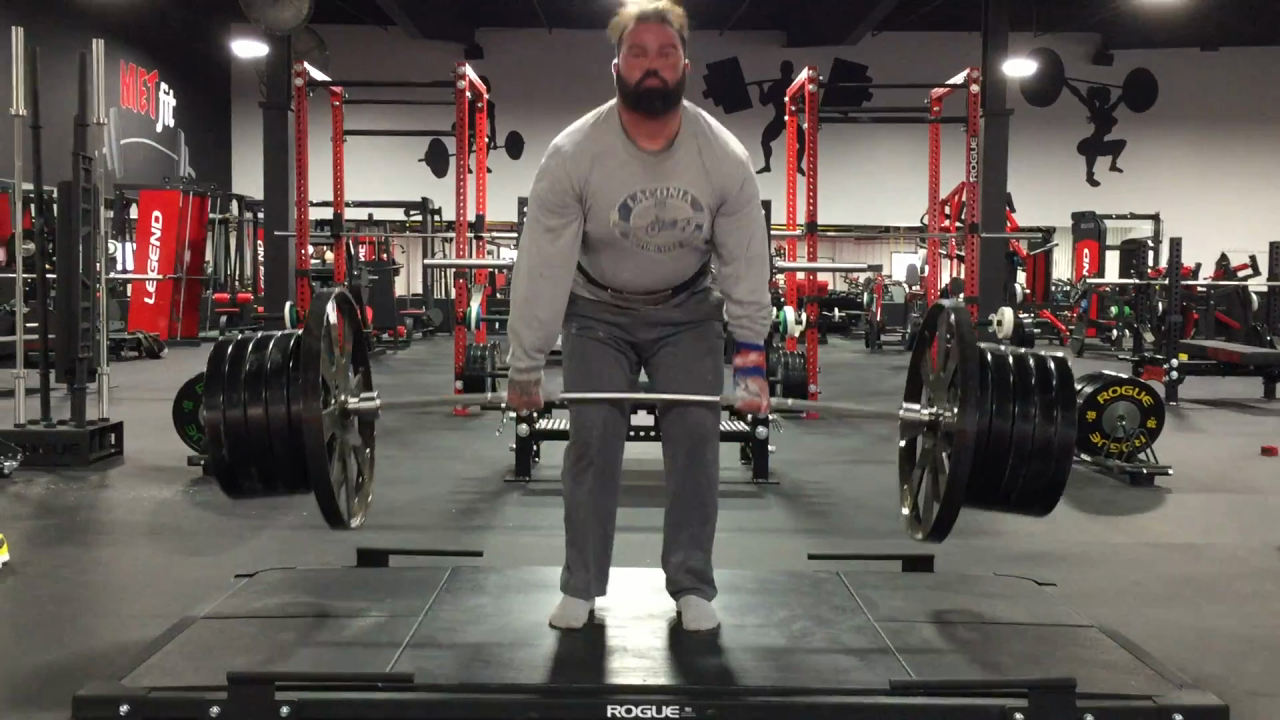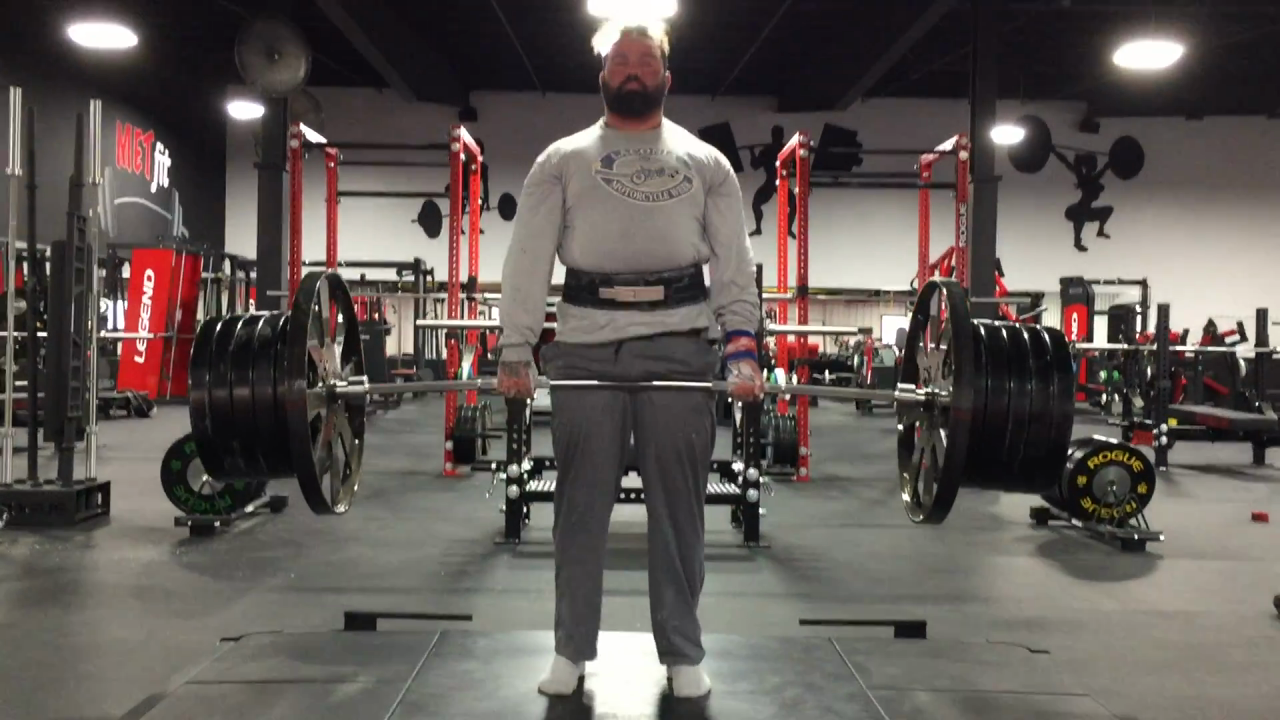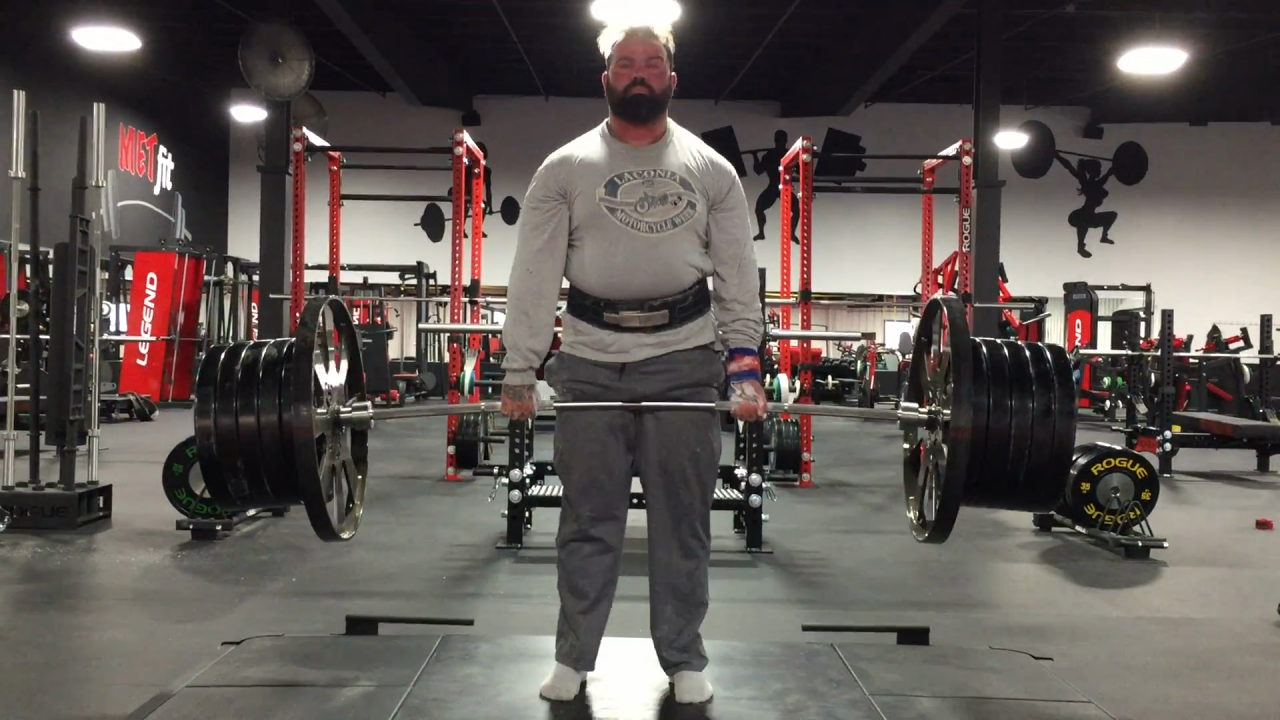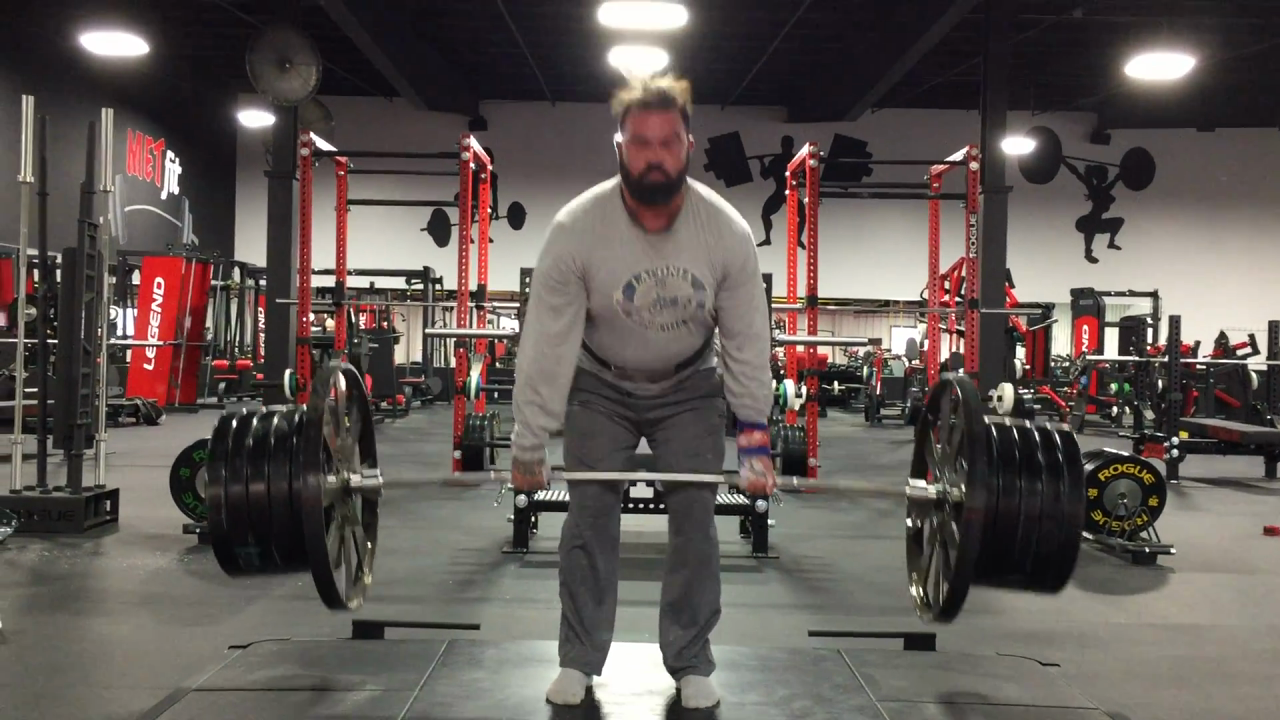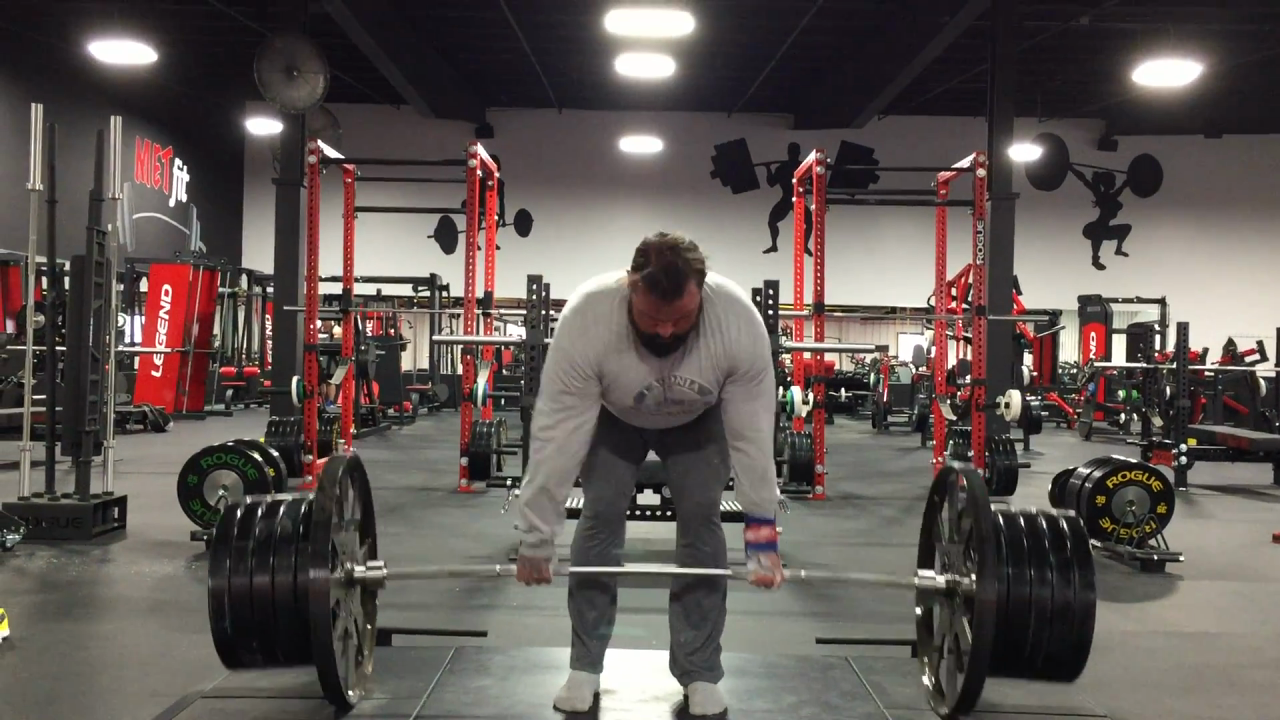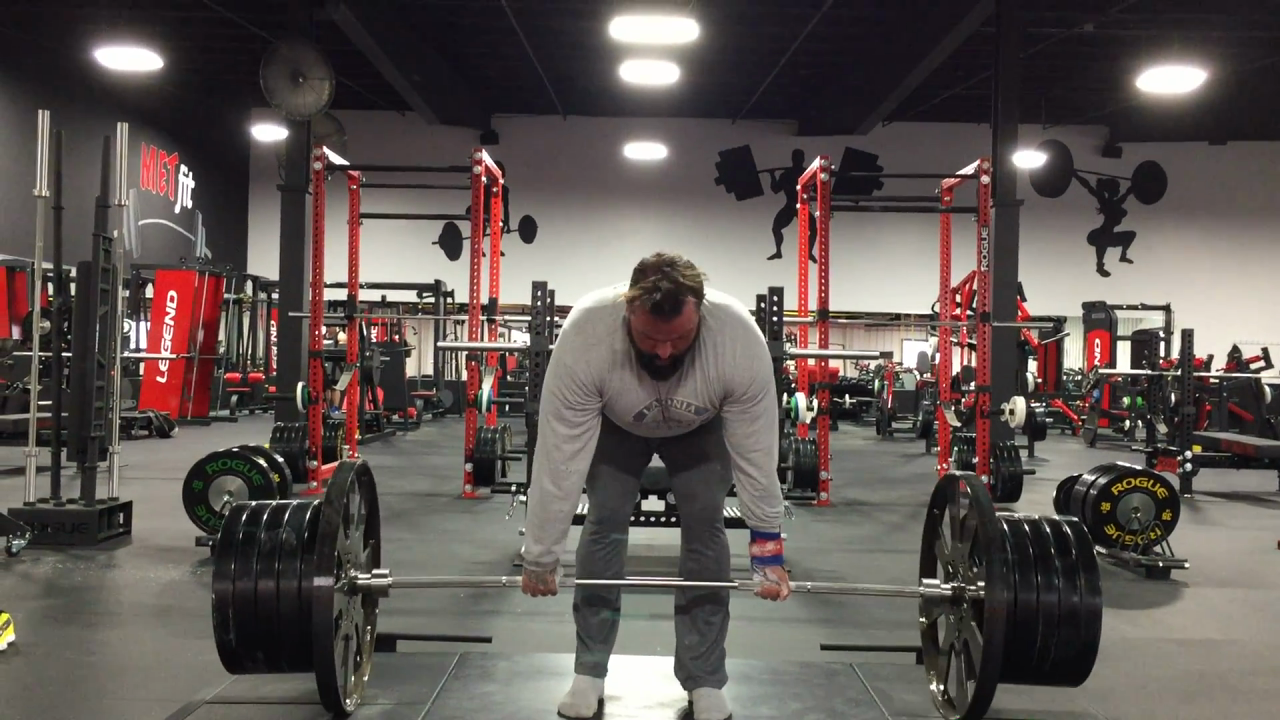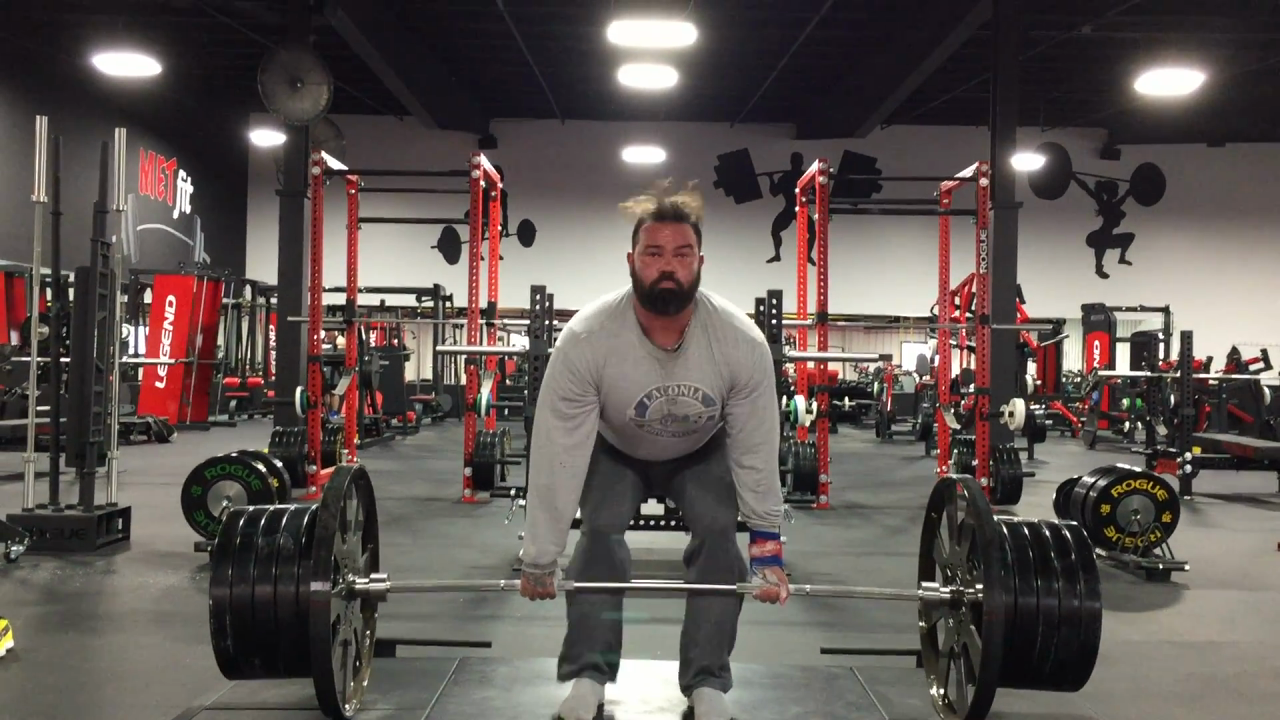
dt=0.5s
person 1, frame 1
left shoulder: (725, 157)
right shoulder: (573, 155)
left elbow: (745, 265)
right elbow: (542, 269)
left wrist: (751, 363)
right wrist: (525, 370)
left hip: (687, 313)
right hip: (599, 311)
left knee: (695, 440)
right knee: (593, 440)
left ankle: (691, 586)
right ankle: (581, 586)
person 1, frame 2
left shoulder: (705, 160)
right shoulder: (563, 158)
left elbow: (733, 260)
right elbow: (528, 257)
left wrist: (741, 350)
right wrist: (515, 351)
left hip: (680, 345)
right hip: (586, 346)
left knee: (676, 505)
right knee: (582, 502)
left ankle: (682, 652)
right ankle: (572, 649)
person 1, frame 3
left shoulder: (711, 169)
right shoulder: (566, 167)
left elbow: (737, 275)
right elbow: (534, 276)
left wrist: (744, 367)
right wrist: (519, 374)
left hip: (685, 362)
right hip: (590, 362)
left knee: (681, 518)
right knee: (589, 518)
left ankle: (684, 658)
right ankle: (573, 657)
person 1, frame 4
left shoulder: (727, 231)
right shoulder: (576, 228)
left elbow: (747, 342)
right elbow: (547, 345)
left wrist: (755, 440)
right wrist: (529, 446)
left hip: (689, 387)
right hip: (599, 386)
left knee: (695, 520)
right knee: (590, 518)
left ankle: (691, 665)
right ankle: (578, 662)
person 1, frame 5
left shoulder: (740, 323)
right shoulder: (586, 320)
left elbow: (752, 435)
right elbow: (555, 437)
left wrist: (762, 535)
right wrist: (535, 541)
left hip: (696, 419)
right hip: (611, 416)
left knee: (700, 518)
right knee: (601, 515)
left ankle: (699, 672)
right ankle: (585, 666)
person 1, frame 6
left shoulder: (740, 340)
right shoulder: (585, 336)
left elbow: (756, 454)
right elbow: (560, 457)
left wrist: (767, 550)
right wrist: (541, 557)
left hip: (699, 426)
right hip: (615, 423)
left knee: (704, 522)
right knee: (605, 521)
left ankle: (704, 678)
right ankle: (589, 670)
person 1, frame 7
left shoulder: (740, 342)
right shoulder: (586, 339)
left elbow: (756, 452)
right elbow: (558, 455)
left wrist: (768, 551)
right wrist: (539, 562)
left hip: (700, 455)
right hip: (614, 453)
left knee: (718, 537)
right knee: (601, 535)
right ankle: (587, 675)
